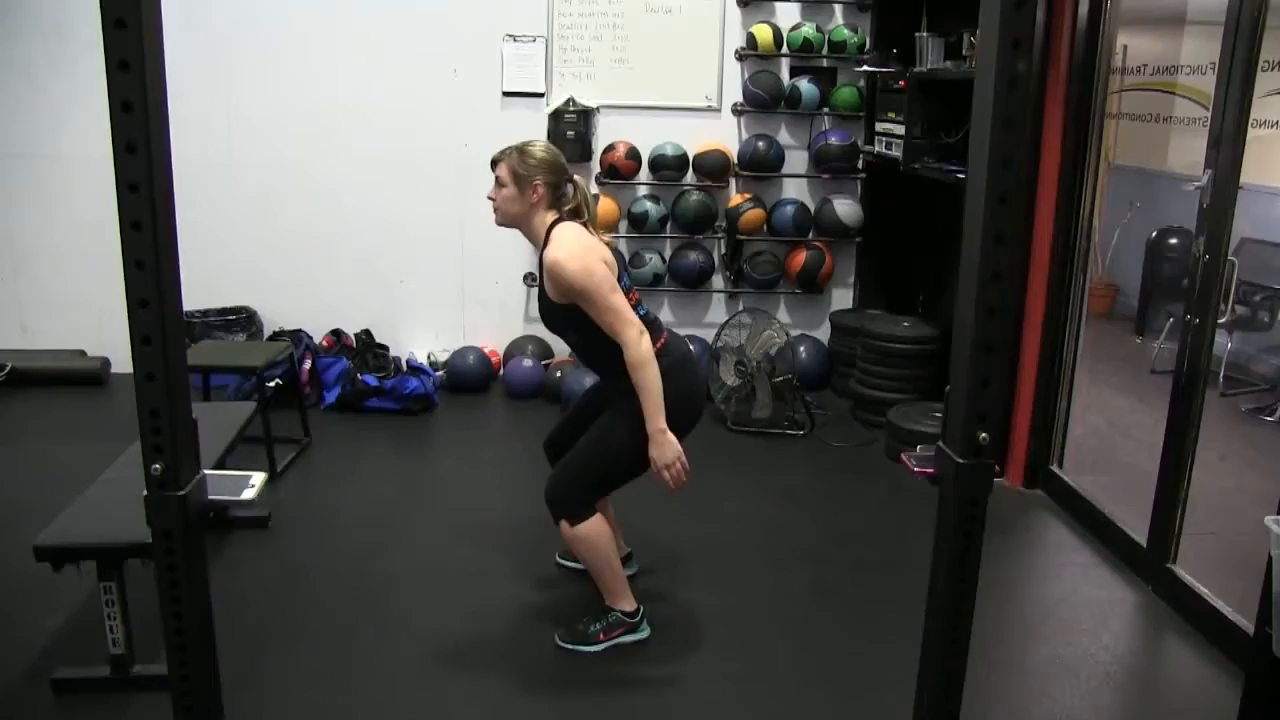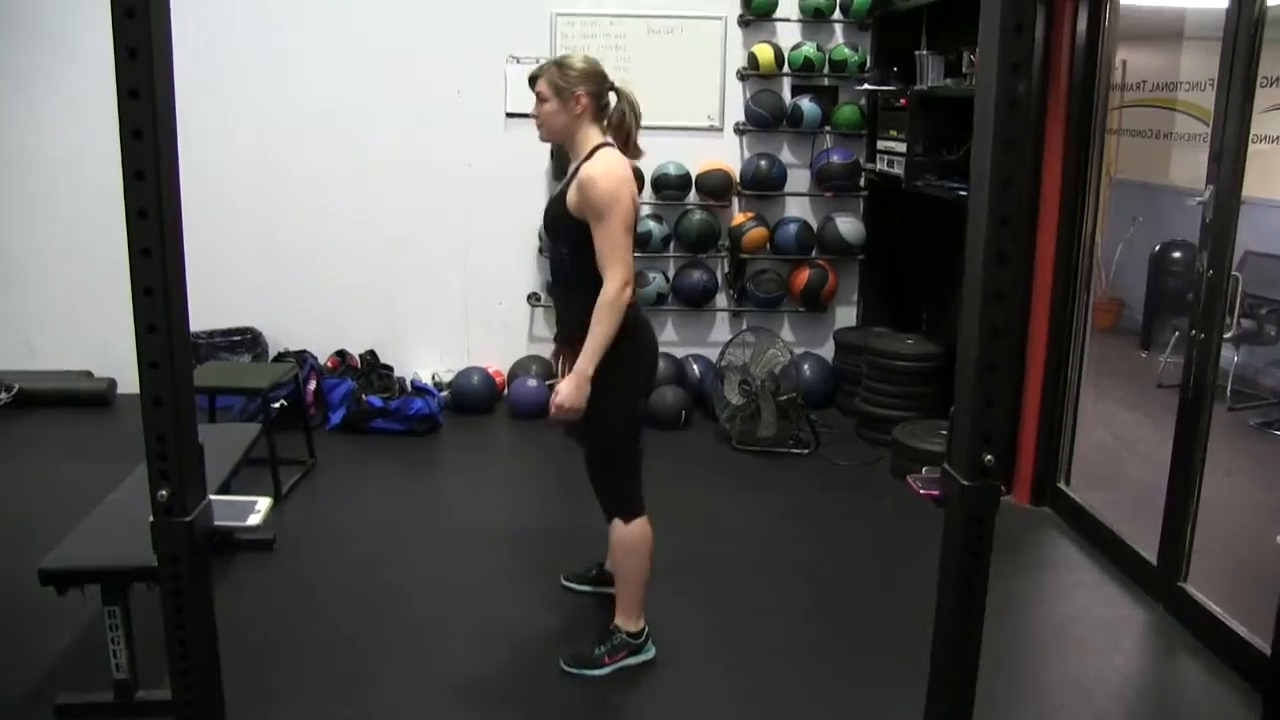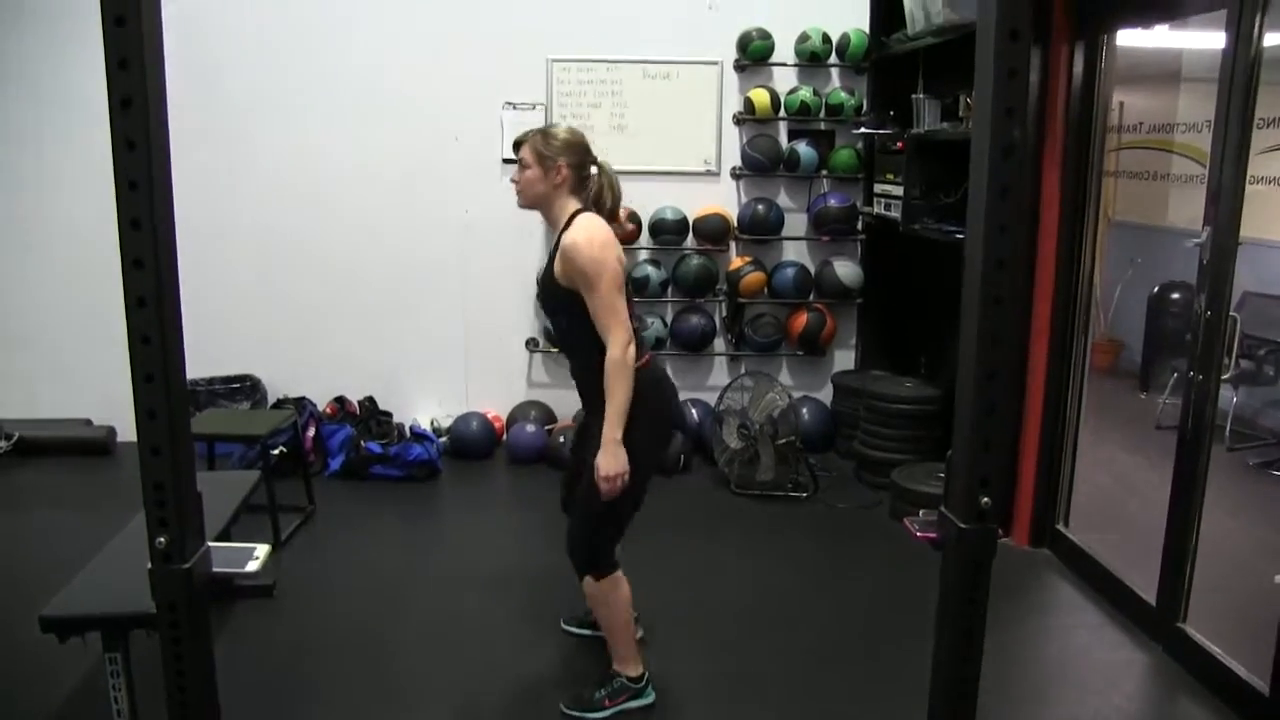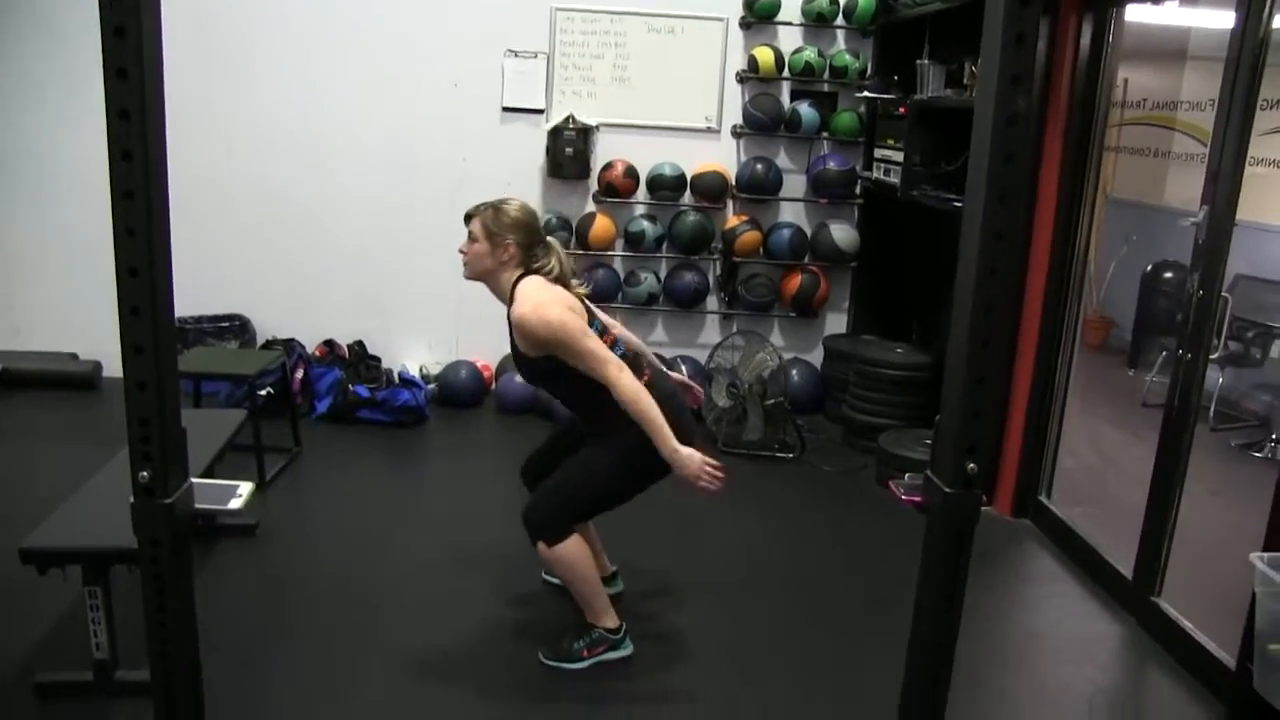
dt=0.5s
person 1, frame 1
left shoulder: (563, 254)
right shoulder: (563, 235)
left elbow: (634, 339)
left wrist: (659, 433)
left hip: (666, 384)
right hip: (647, 374)
left knee: (565, 494)
right knee: (561, 450)
left ankle: (624, 616)
right ankle: (614, 552)
person 1, frame 2
left shoulder: (604, 171)
right shoulder: (590, 164)
left elbow: (618, 285)
left wrist: (580, 375)
right wrist: (568, 342)
left hip: (613, 351)
right hip: (599, 342)
left knee: (619, 486)
right knee: (605, 471)
left ankle: (630, 634)
right ankle: (617, 568)
person 1, frame 3
left shoulder: (583, 239)
right shoulder: (575, 230)
left elbow: (620, 344)
left wrist: (612, 445)
left hip: (637, 406)
right hip: (615, 398)
left knee: (588, 543)
right knee: (580, 511)
right ankle: (612, 613)
person 1, frame 4
left shoulder: (530, 311)
right shoulder: (533, 288)
left elbow: (615, 376)
right elbow: (609, 328)
left wrist: (675, 451)
right wrist: (663, 374)
left hip: (644, 425)
right hip: (632, 412)
left knee: (544, 517)
right knee: (539, 474)
left ankle: (607, 631)
right ankle: (600, 571)
